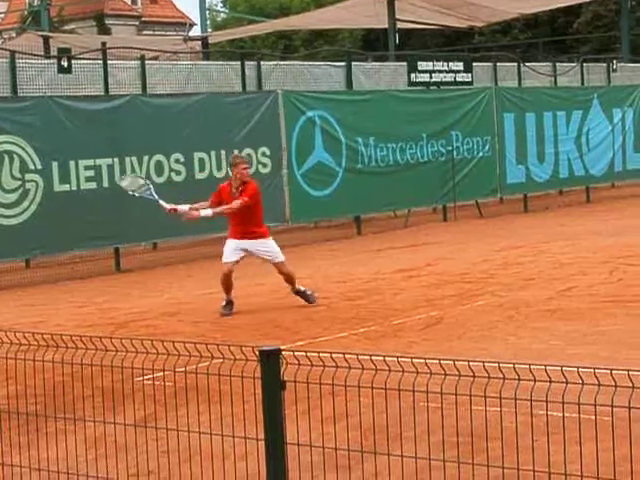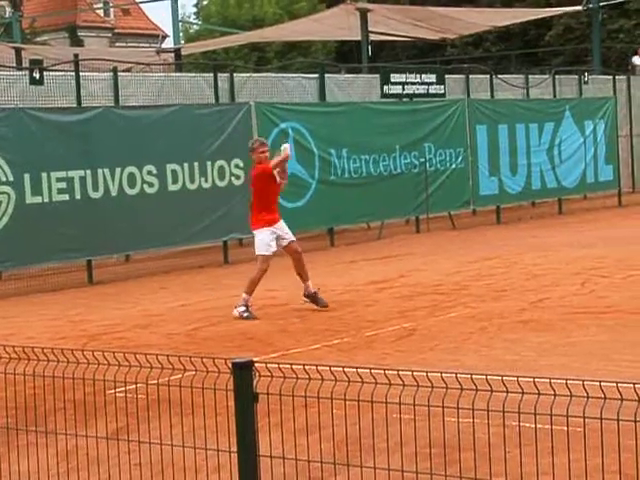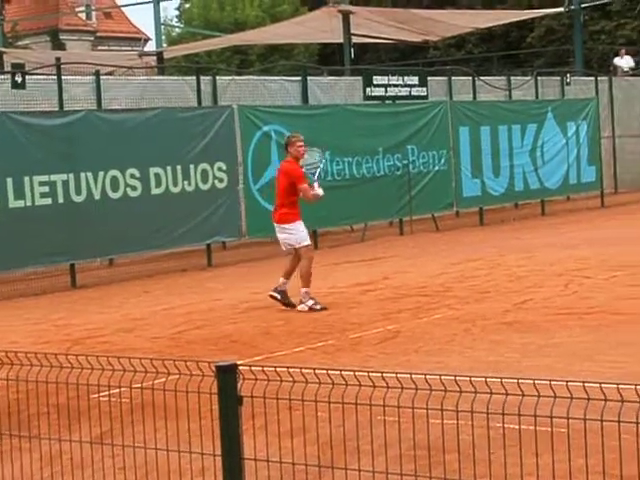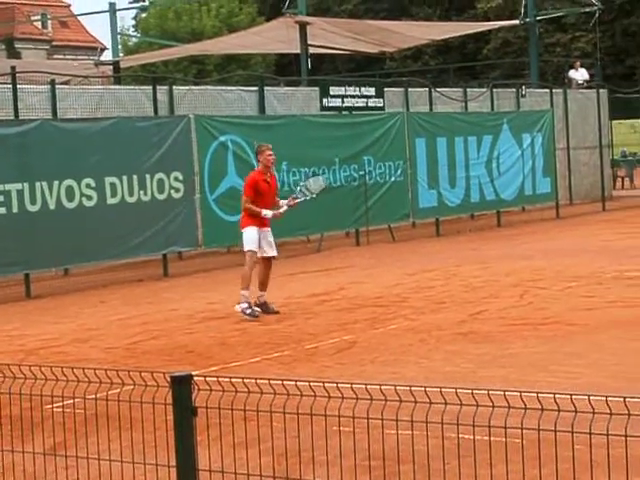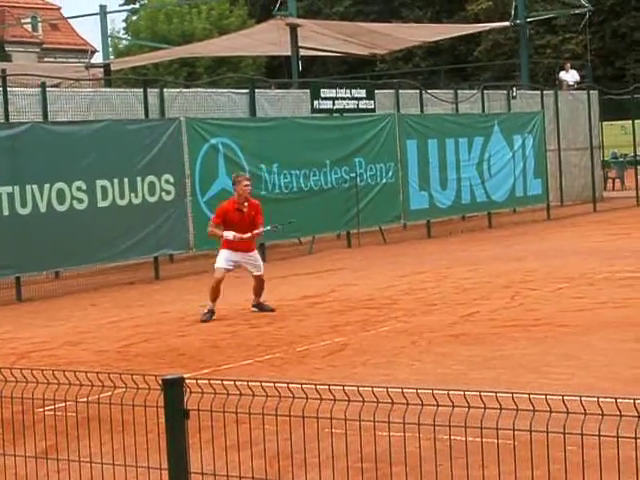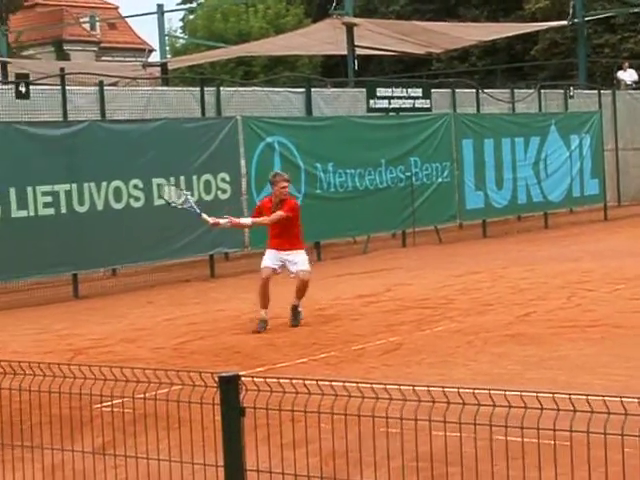
dt=0.5s
person 1, frame 1
left shoulder: (252, 188)
right shoulder: (223, 189)
left elbow: (233, 208)
right elbow: (209, 205)
left wrist: (203, 214)
right wrist: (183, 208)
left hip: (260, 237)
right hip: (236, 238)
left knee: (284, 270)
right knee: (226, 271)
left ankle: (298, 289)
right ankle: (228, 301)
person 1, frame 2
left shoulder: (268, 169)
right shoulder: (259, 171)
left elbow: (279, 185)
right elbow: (283, 157)
left wrist: (280, 173)
right wrist: (286, 150)
left hip: (276, 221)
right hip: (262, 225)
left knee: (296, 253)
right knee: (263, 265)
left ankle: (310, 291)
right ankle: (242, 305)
person 1, frame 3
left shoulder: (284, 166)
right shoulder: (295, 169)
right elbow: (308, 196)
left wrist: (310, 189)
right wrist: (318, 192)
left hip: (281, 217)
right hip: (290, 219)
left knee: (298, 254)
right knee: (307, 255)
left ankle: (280, 288)
right ankle: (306, 299)
person 1, frame 4
left shoulder: (272, 177)
right shoulder: (253, 179)
right elbow: (245, 206)
left wrist: (284, 203)
right wrist: (267, 213)
left hip: (265, 226)
right hip: (251, 224)
left knee: (267, 263)
right knee: (251, 259)
left ankle: (261, 301)
right ankle: (244, 301)
person 1, frame 5
left shoulder: (255, 205)
right shoulder: (224, 207)
left elbow: (259, 228)
right elbow: (211, 230)
left wrist: (259, 232)
right wrist: (228, 235)
left hip: (249, 250)
right hip: (229, 250)
left knee: (260, 279)
right knee: (218, 277)
left ankle: (257, 302)
right ankle: (210, 309)
person 1, frame 6
left shoulder: (292, 204)
right shoulder: (264, 203)
left elbow: (269, 220)
right elbow: (246, 222)
left wrist: (245, 221)
right wrist: (223, 222)
left hip: (294, 249)
right hip: (274, 250)
left knee: (304, 279)
right knee: (265, 277)
left ankle: (295, 305)
right ankle: (263, 318)
